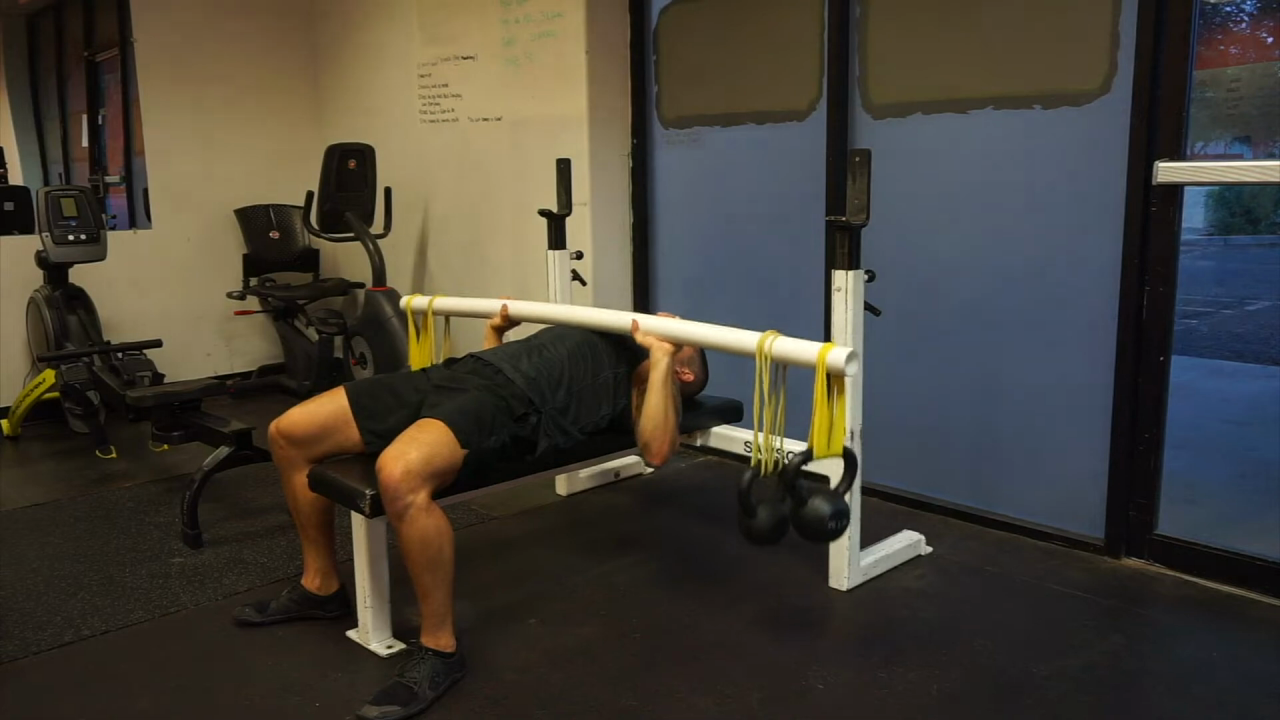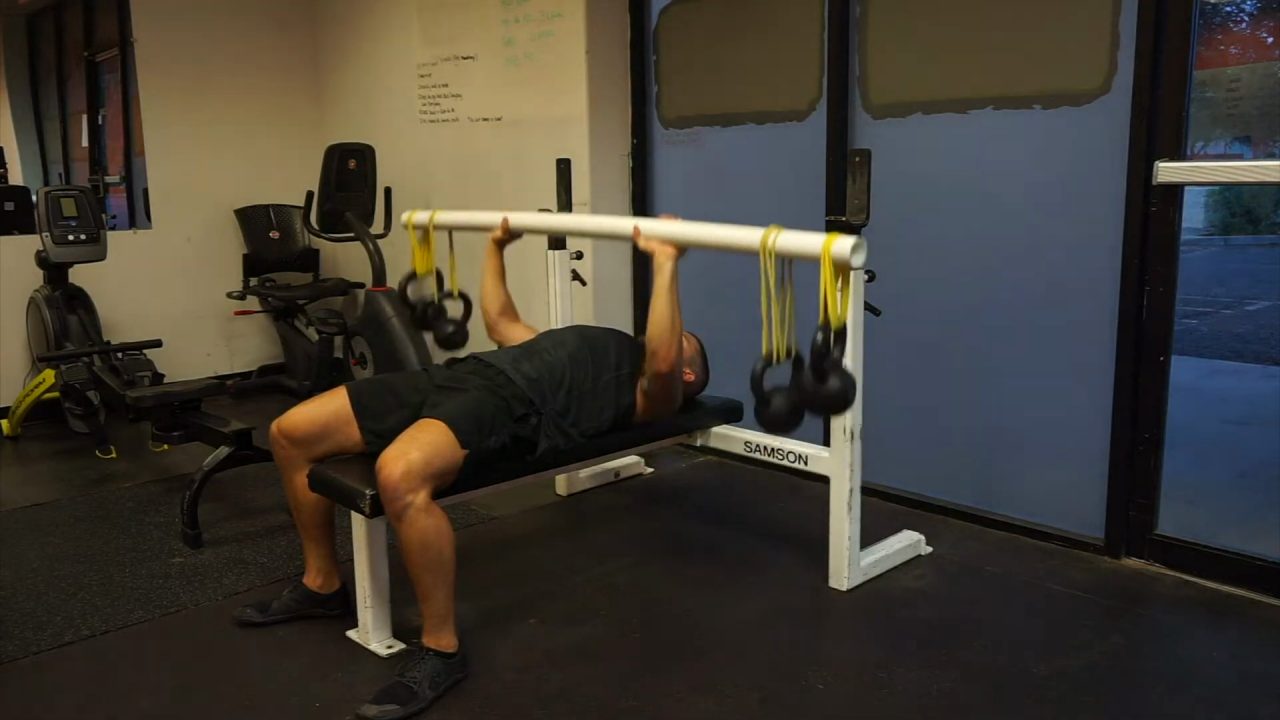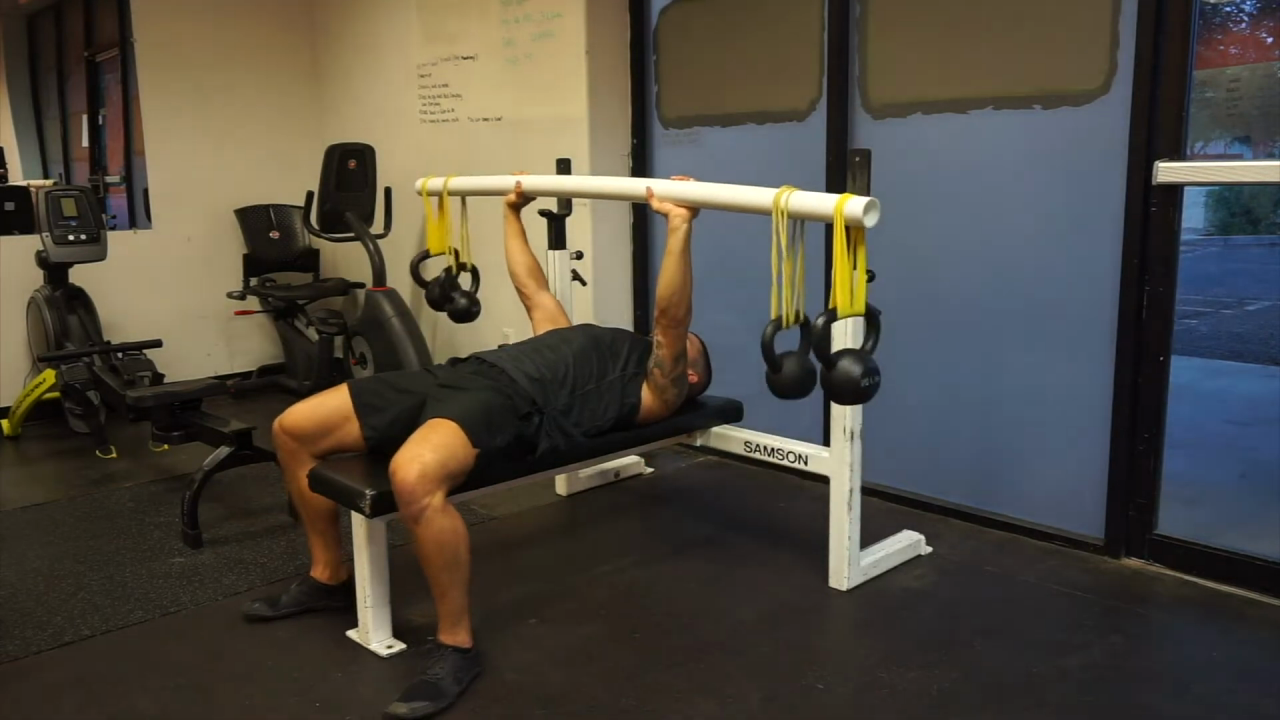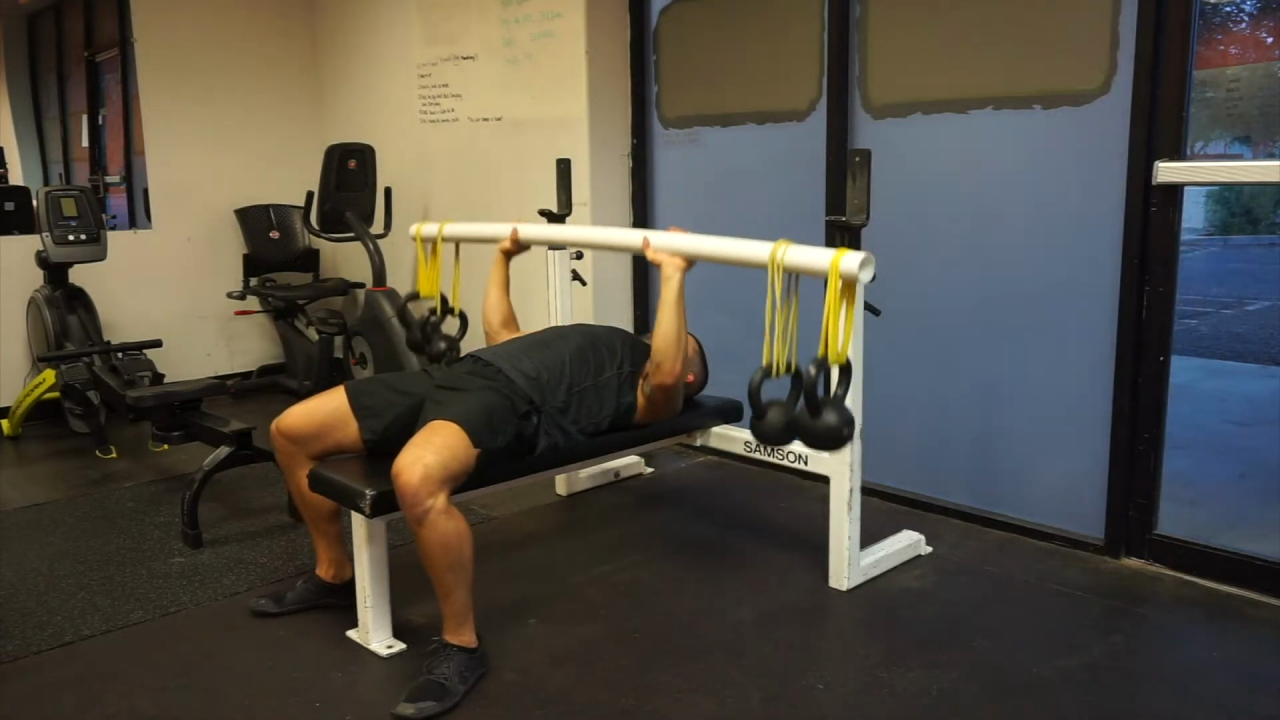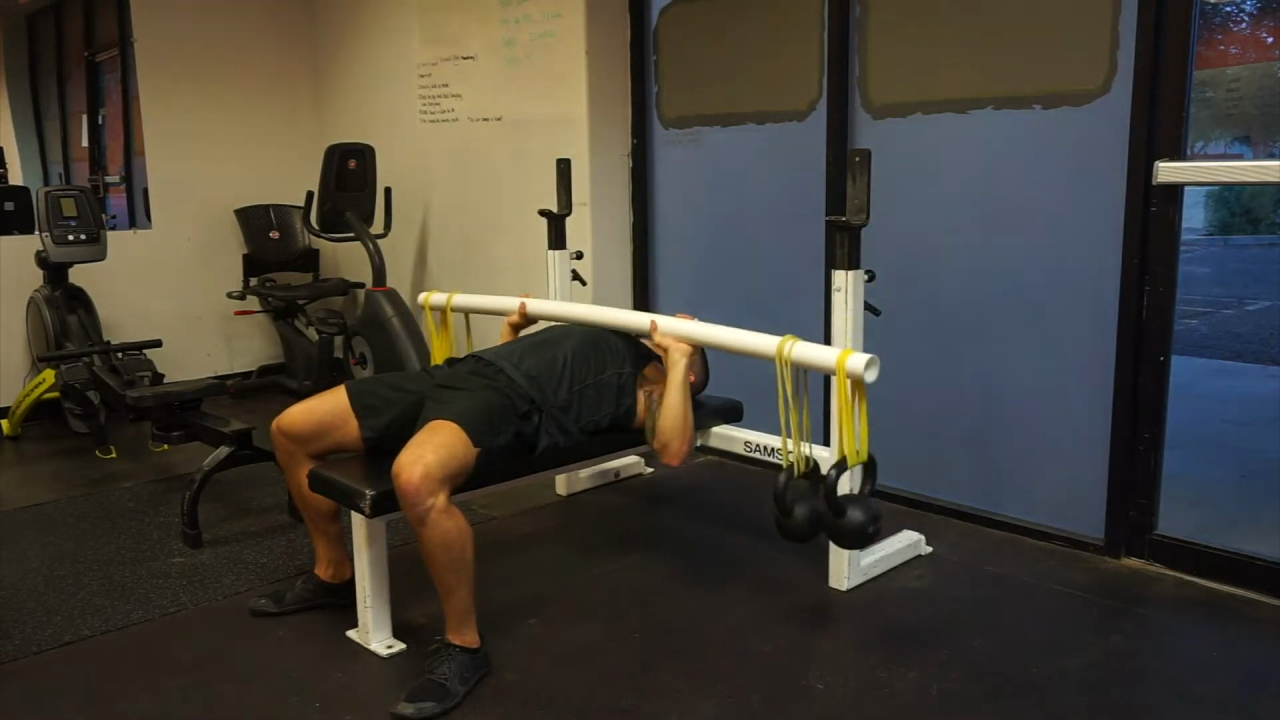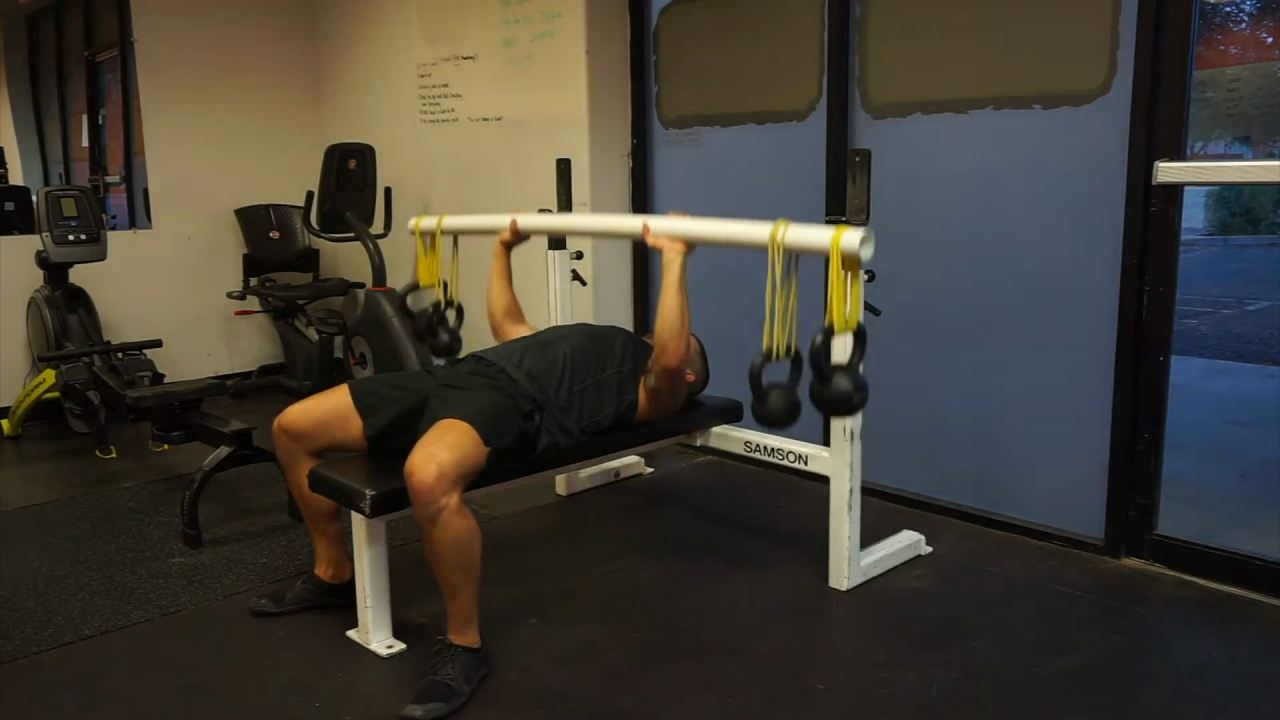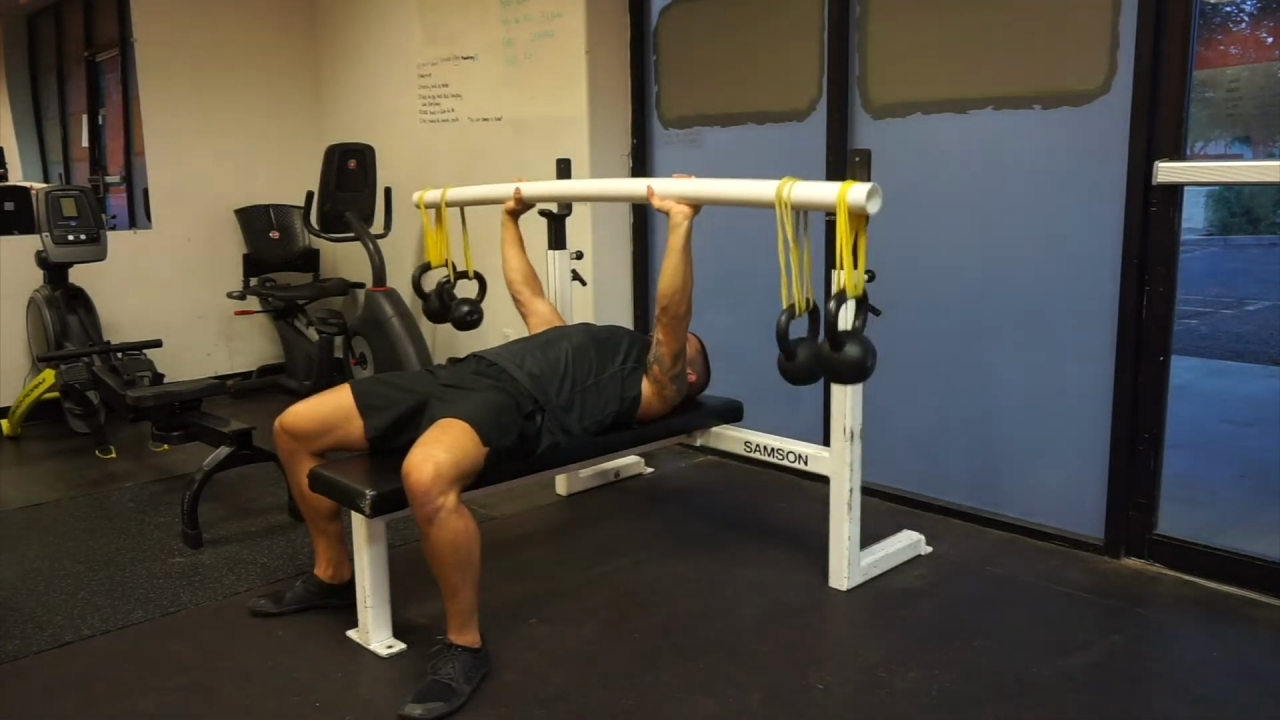
dt=0.7s
person 1, frame 1
left shoulder: (650, 378)
right shoulder: (602, 348)
left elbow: (657, 450)
left wrist: (661, 353)
right wrist: (495, 330)
left hip: (510, 400)
left knee: (401, 476)
right knee: (289, 433)
left ankle: (439, 649)
right ankle: (320, 586)
person 1, frame 2
left shoulder: (651, 390)
right shoulder: (591, 353)
left elbow: (663, 360)
right elbow: (500, 324)
left wrist: (665, 264)
right wrist: (495, 248)
left hip: (511, 402)
left knee: (400, 474)
right knee: (290, 433)
left ankle: (441, 649)
right ankle: (322, 585)
person 1, frame 3
left shoulder: (660, 387)
right shoulder: (589, 347)
left elbow: (672, 318)
right elbow: (534, 289)
left wrist: (679, 226)
right wrist: (513, 212)
left hip: (512, 401)
right hip: (460, 374)
left knee: (415, 478)
right knee: (293, 429)
left ankle: (455, 647)
right ankle: (329, 577)
person 1, frame 4
left shoulder: (653, 391)
right shoulder: (594, 353)
left elbow: (666, 376)
right elbow: (502, 336)
left wrist: (672, 275)
right wrist: (503, 259)
left hip: (511, 399)
left knee: (418, 481)
right knee: (290, 431)
left ankle: (461, 646)
right ankle: (334, 575)
person 1, frame 5
left shoulder: (656, 384)
right shoulder: (606, 352)
left elbow: (673, 451)
left wrist: (676, 356)
right wrist: (513, 329)
left knee: (418, 480)
right knee: (291, 430)
left ankle: (463, 646)
right ankle: (333, 575)
person 1, frame 6
left shoulder: (655, 389)
right shoulder: (595, 354)
left elbow: (671, 357)
right elbow: (506, 324)
left wrist: (673, 259)
right wrist: (502, 250)
left hip: (513, 399)
left knee: (431, 477)
right knee: (293, 428)
left ankle: (465, 646)
right ankle: (333, 574)
person 1, frame 7
left shoulder: (657, 386)
right shoulder: (590, 350)
left elbow: (673, 314)
right elbow: (528, 293)
left wrist: (679, 221)
right wrist: (511, 218)
left hip: (514, 400)
right hip: (463, 373)
left knee: (428, 478)
right knee: (293, 428)
left ankle: (464, 646)
right ankle: (332, 575)
